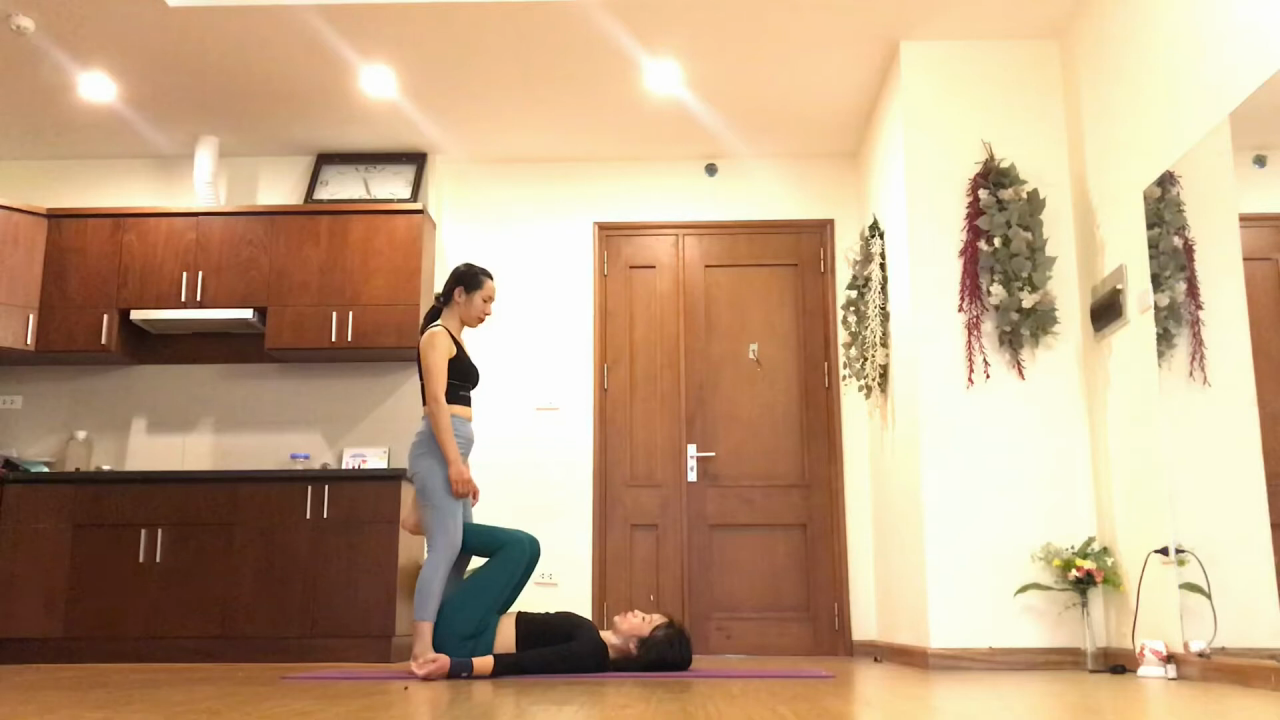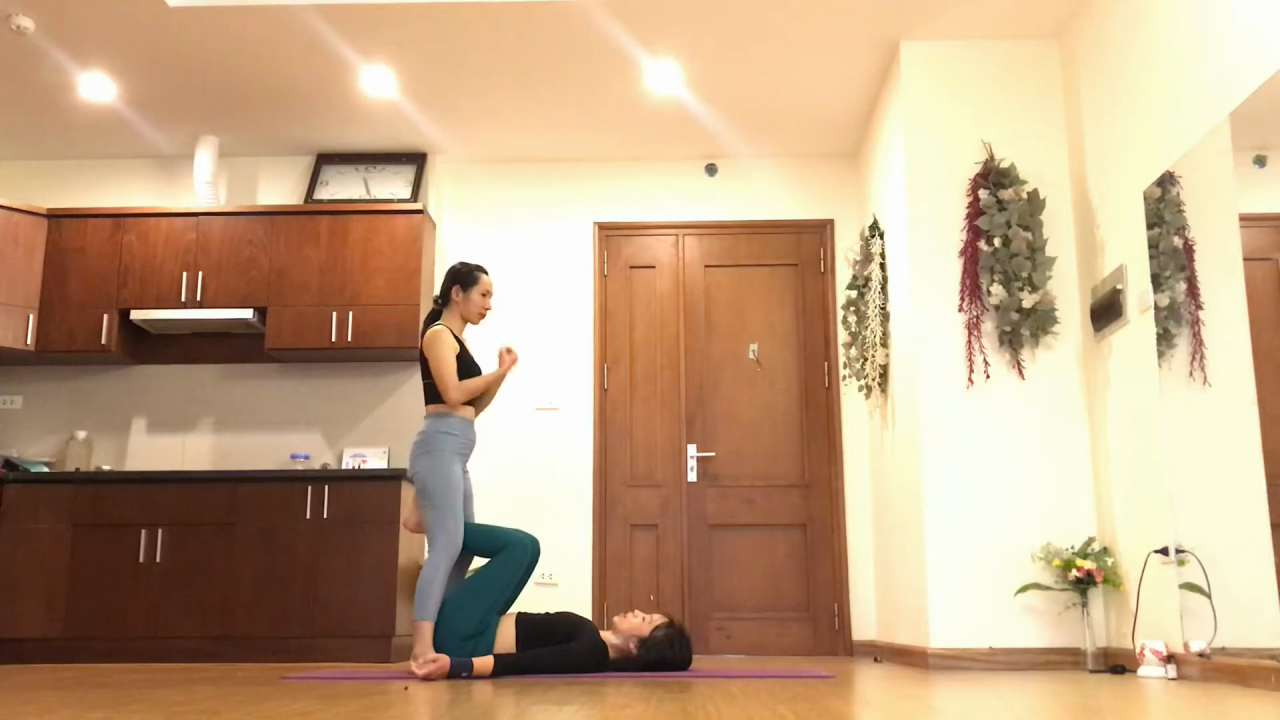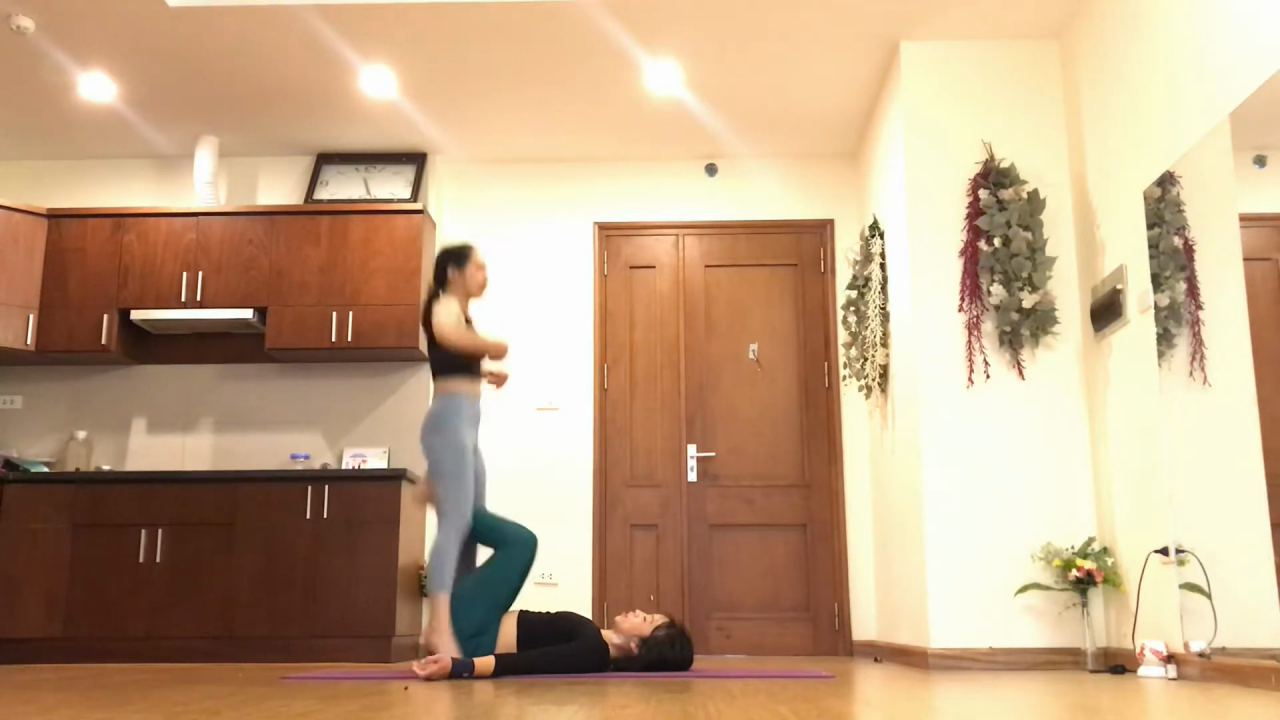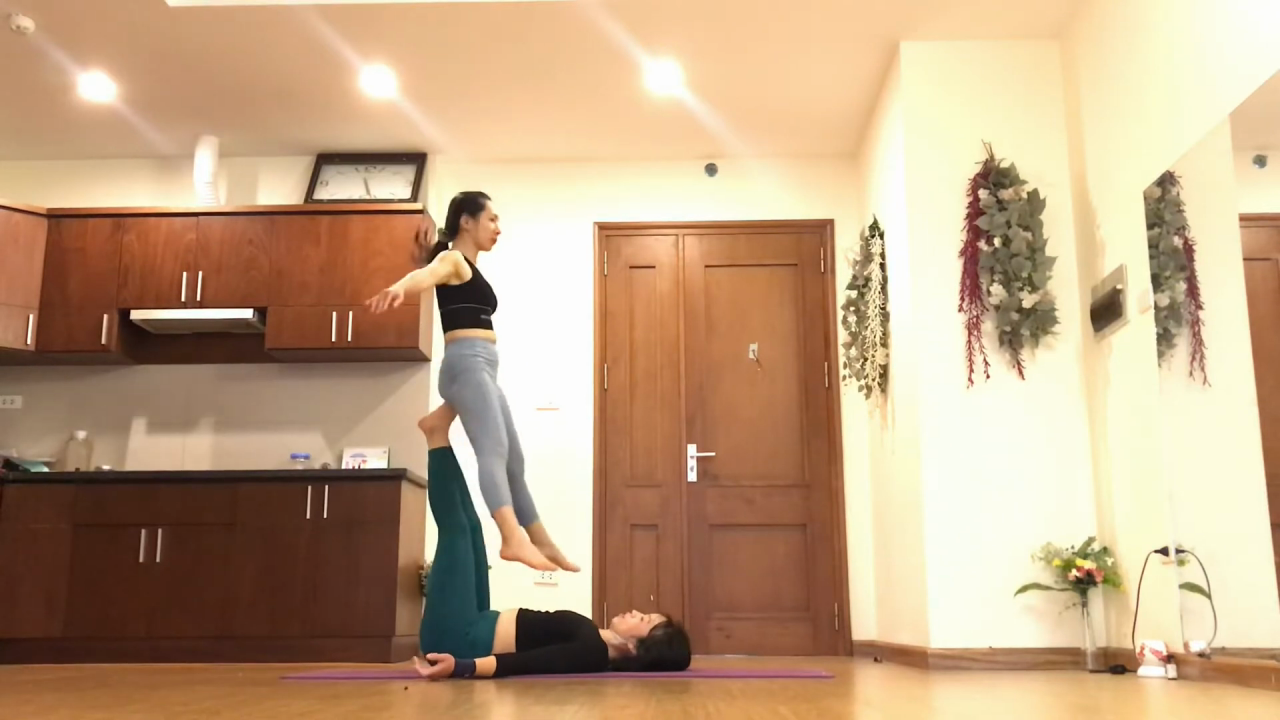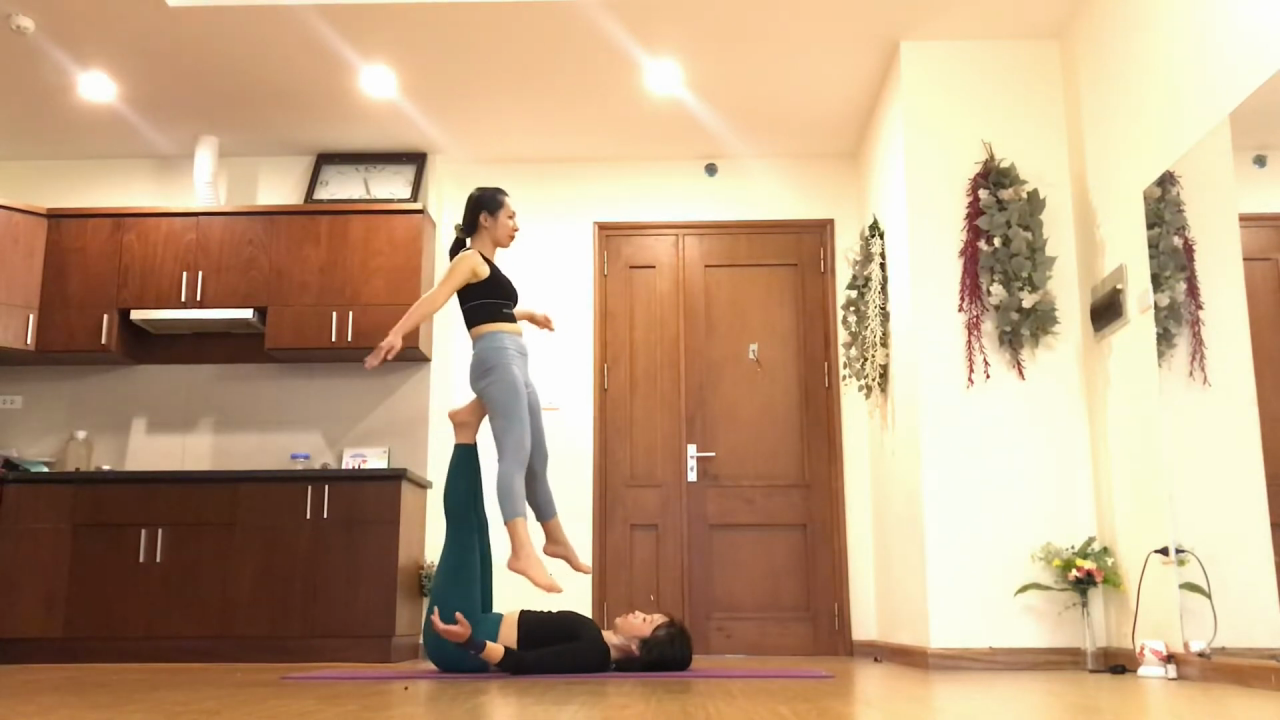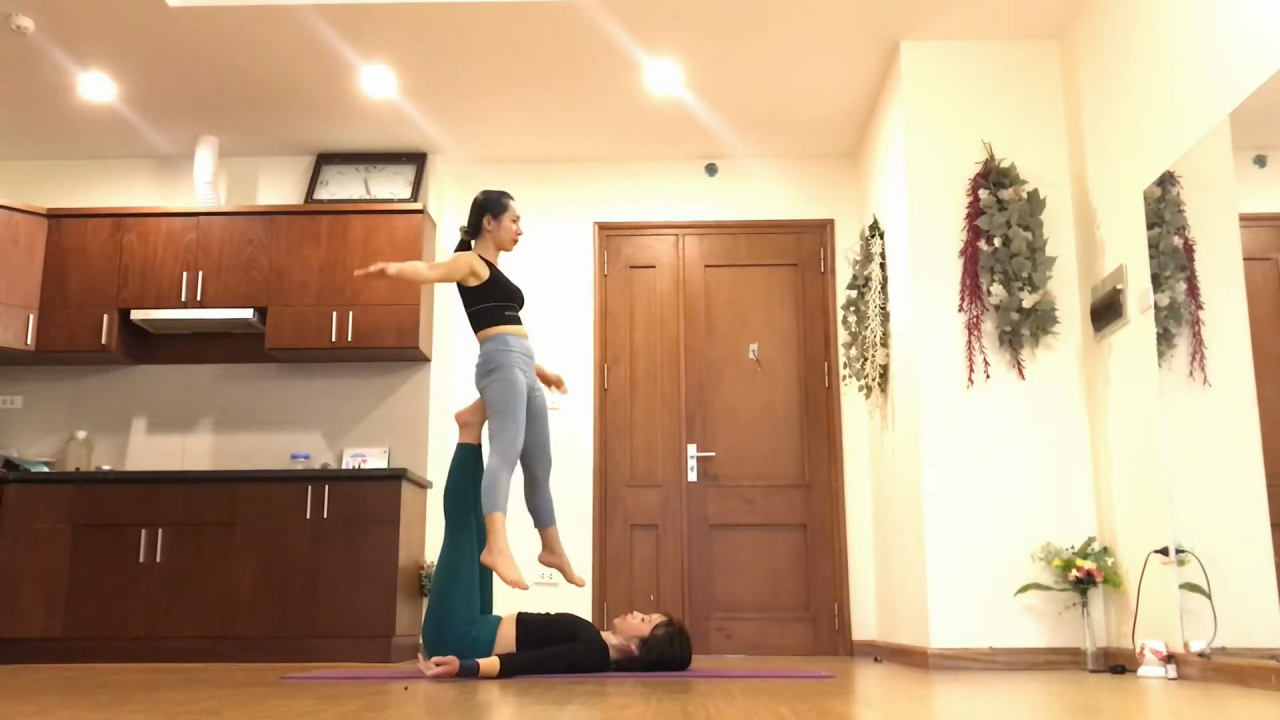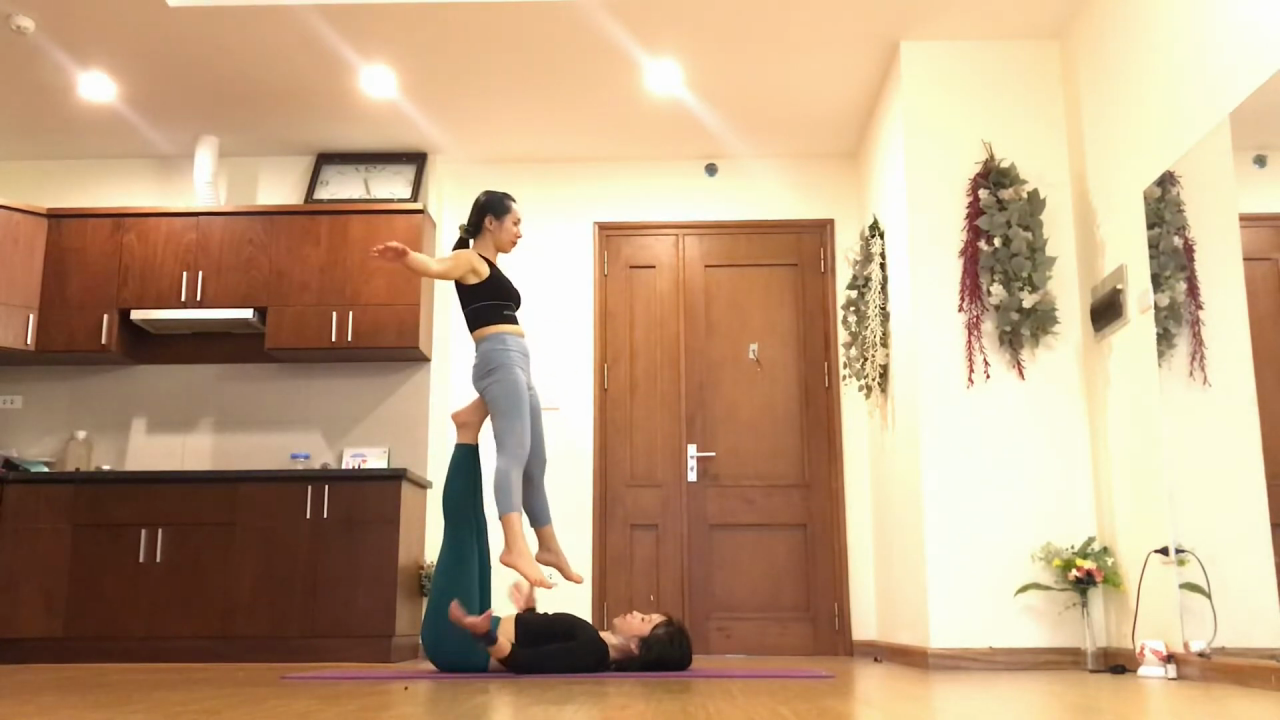
dt=0.7s
person 1, frame 1
left shoulder: (454, 341)
right shoulder: (437, 335)
right elbow: (436, 401)
left wrist: (462, 466)
right wrist: (455, 463)
left hip: (451, 451)
right hip: (439, 450)
left knee: (460, 550)
right knee: (445, 547)
right ankle: (421, 649)
person 1, frame 2
left shoulder: (457, 340)
right shoulder: (439, 334)
right elbow: (452, 394)
left wrist: (498, 375)
right wrist: (498, 374)
left hip: (455, 452)
right hip: (440, 447)
left knee: (462, 549)
right knee: (446, 546)
right ankle: (422, 648)
person 1, frame 3
left shoulder: (462, 315)
right shoulder: (448, 307)
right elbow: (445, 330)
left wrist: (491, 374)
right wrist: (491, 345)
left hip: (463, 427)
right hip: (449, 422)
left knee: (473, 523)
right knee: (456, 521)
left ankle: (448, 621)
right ankle: (438, 623)
person 1, frame 4
left shoulder: (470, 269)
right shoulder: (452, 260)
right elbow: (422, 276)
right wrist: (399, 288)
left hip: (483, 368)
right hip: (467, 364)
left knee: (513, 461)
right knee: (494, 450)
left ankle: (540, 542)
right ankle: (514, 538)
person 1, frame 5
left shoulder: (489, 268)
right shoulder: (470, 260)
right elbow: (434, 299)
left wrist: (530, 315)
right wrist: (396, 334)
left hip: (513, 363)
right hip: (496, 359)
left knee: (536, 459)
right knee: (516, 453)
left ankle: (556, 539)
right ankle: (523, 551)
person 1, frame 6
left shoulder: (495, 273)
right shoulder: (471, 262)
right elbow: (428, 270)
left wrist: (541, 370)
right wrist: (393, 267)
left hip: (520, 368)
right hip: (502, 363)
left knee: (539, 465)
right knee: (507, 450)
left ankle: (552, 548)
right ankle: (497, 545)
person 1, frame 7
left shoulder: (490, 270)
right shoulder: (470, 260)
right elbow: (433, 267)
left wrist: (487, 396)
right wrist: (405, 257)
left hip: (516, 365)
right hip: (500, 361)
left knee: (534, 462)
right knee: (515, 451)
left ankle: (548, 546)
right ankle: (515, 545)
person 2, frame 1
left shoulder: (592, 653)
right shoulder: (595, 643)
left elbow: (522, 664)
left wrist: (456, 666)
left hip: (463, 640)
right hip: (476, 637)
left knee: (521, 546)
right knee: (524, 548)
person 2, frame 2
left shoulder: (592, 653)
right shoulder: (595, 643)
left elbow: (520, 664)
left wrist: (455, 666)
left hip: (463, 641)
right hip: (473, 637)
left knee: (521, 546)
right knee: (523, 547)
person 2, frame 3
left shoulder: (594, 653)
right shoulder: (597, 643)
left elbow: (526, 664)
left wrist: (459, 665)
left hip: (465, 640)
right hip: (476, 638)
left knee: (520, 542)
right knee: (518, 542)
person 2, frame 4
left shoulder: (592, 653)
right shoulder: (593, 640)
left elbow: (519, 664)
left wrist: (460, 666)
left hip: (456, 642)
right hip: (469, 634)
left knee: (455, 529)
left ankle: (438, 434)
person 2, frame 5
left shoulder: (595, 654)
right shoulder: (596, 642)
left elbow: (522, 663)
left wrist: (471, 642)
left hip: (454, 647)
right hip: (475, 632)
left knee: (463, 531)
left ankle: (466, 431)
right ankle: (467, 429)
person 2, frame 6
left shoulder: (594, 654)
right shoulder: (596, 644)
left elbow: (518, 665)
left wrist: (462, 666)
left hip: (458, 641)
right hip: (471, 636)
left knee: (461, 531)
left ankle: (471, 430)
person 2, frame 7
left shoulder: (592, 653)
right shoulder: (594, 644)
left elbow: (519, 661)
left wrist: (484, 634)
right wrist: (527, 607)
left hip: (456, 644)
right hip: (464, 643)
left knee: (461, 534)
left ankle: (468, 431)
right ankle: (469, 430)
